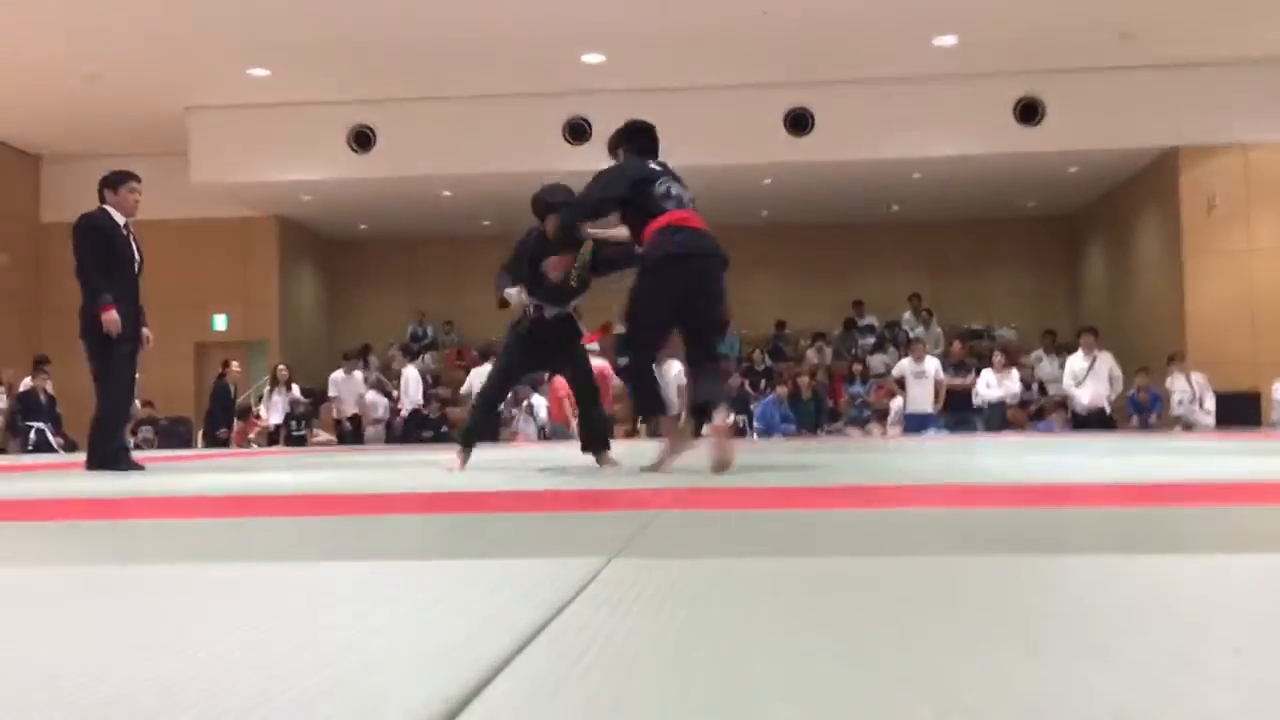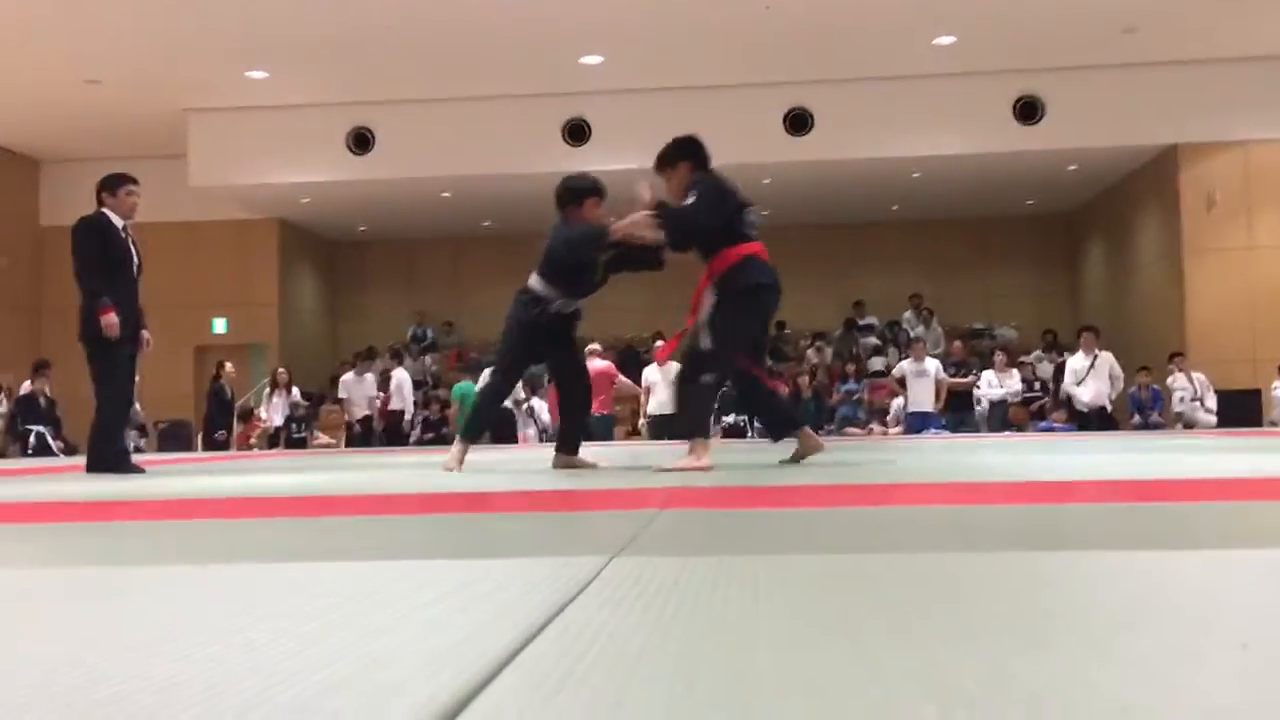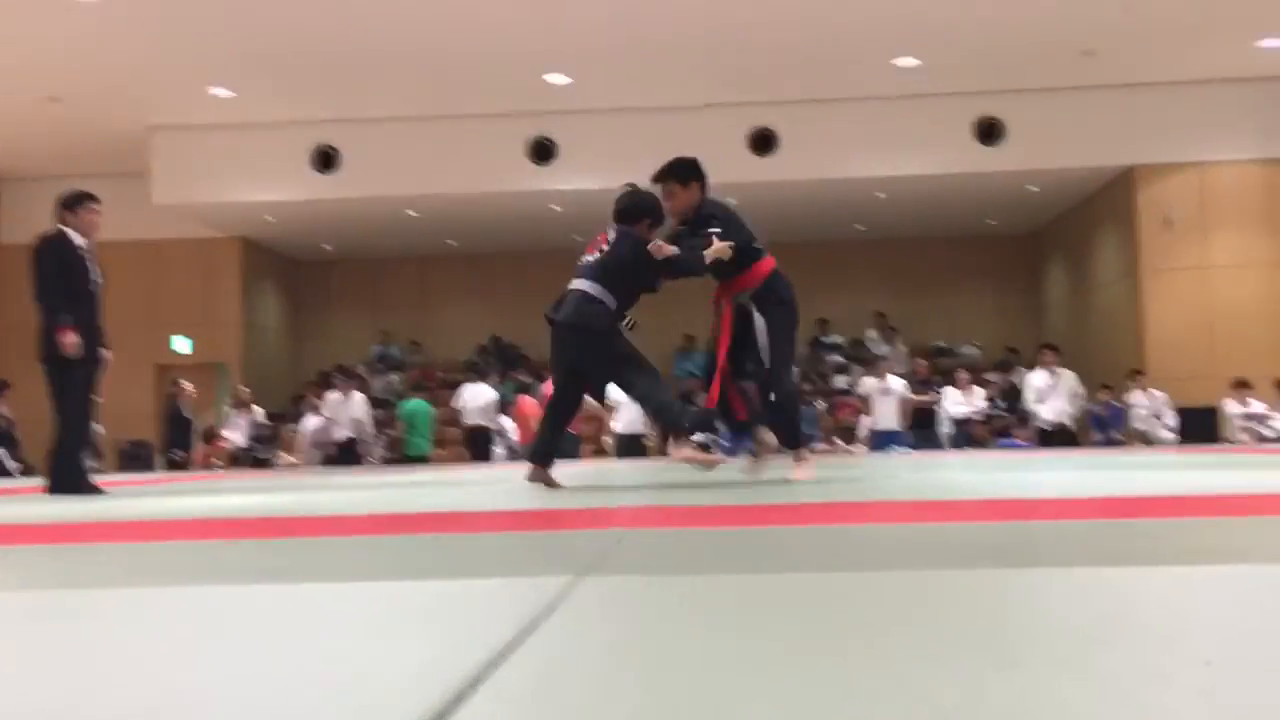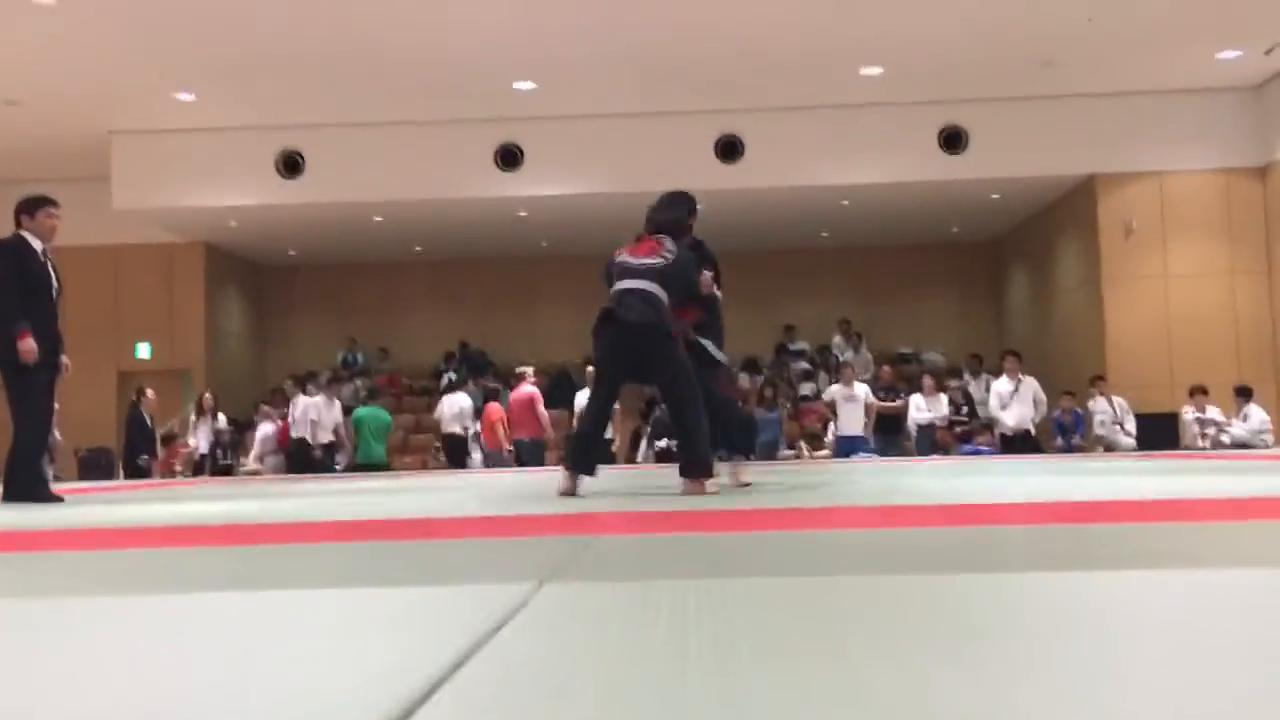
dt=0.3s
person 1, frame 1
left shoulder: (622, 174)
right shoulder: (672, 178)
left elbow: (584, 206)
left wrist: (566, 239)
left hip: (668, 259)
right hip: (704, 256)
left knee: (632, 354)
right knee: (703, 353)
left ankle: (673, 429)
right ankle: (717, 416)
person 1, frame 2
left shoulder: (705, 188)
right shoulder: (718, 191)
left elbow: (685, 225)
right elbow: (683, 238)
left wrist: (655, 206)
left hip: (743, 285)
right hip: (756, 284)
left knee: (700, 363)
right knee: (744, 370)
left ankle: (698, 451)
right ankle: (804, 437)
person 1, frame 3
left shoulder: (713, 216)
right shoulder: (692, 223)
left elbow: (716, 258)
left wrist: (674, 253)
left hip: (767, 296)
right hip: (740, 300)
left knee: (773, 376)
right knee: (721, 374)
left ankle: (800, 456)
right ankle: (761, 434)
person 1, frame 4
left shoulder: (698, 254)
left elbow: (712, 303)
left wrist: (707, 290)
left hip: (700, 330)
left knee: (715, 394)
left ankle: (735, 458)
person 2, frame 1
left shoulder: (128, 233)
right shoulder: (91, 223)
right elbow: (87, 270)
left wrist: (141, 322)
right wrist: (105, 306)
left hip: (126, 325)
right hip: (106, 322)
left knee: (122, 393)
right knee: (113, 390)
left ankle: (108, 454)
right ankle: (109, 453)
person 2, frame 2
left shoulder: (126, 236)
right shoulder: (90, 226)
right elbow: (86, 273)
left wrist: (140, 325)
right wrist: (104, 309)
left hip: (125, 329)
right hip: (105, 325)
left knee: (121, 397)
right knee: (112, 394)
left ankle: (106, 457)
right ankle: (109, 457)
person 2, frame 3
left shoulder: (86, 254)
right shoulder: (51, 245)
right elbow: (47, 292)
left wrist: (101, 343)
right wrist: (65, 329)
left hip: (85, 348)
right hip: (64, 344)
left knee: (80, 415)
right knee: (72, 413)
left ankle: (69, 477)
right ankle: (68, 477)
person 2, frame 4
left shoulder: (44, 260)
left wrist: (59, 350)
left hip: (44, 353)
left knee: (39, 423)
right knee: (30, 421)
right ankle: (26, 485)
person 3, frame 1
right shoulder: (532, 241)
left elbow: (623, 257)
right elbow: (507, 274)
right wrist: (511, 294)
left hip: (563, 326)
right hip: (530, 325)
left knee: (586, 386)
right knee: (496, 384)
left ankle: (599, 449)
right ankle: (465, 448)
person 3, frame 2
left shoulder: (605, 239)
right shoulder: (569, 233)
left elbow: (642, 257)
right elbow: (581, 247)
right wrist: (626, 226)
left hip: (560, 320)
right hip: (531, 316)
left knee: (577, 386)
right knee: (502, 382)
left ankle: (567, 452)
right ankle: (463, 442)
person 3, frame 3
left shoulder: (606, 243)
right shoulder: (632, 239)
left elbow: (642, 278)
right elbow: (671, 268)
right wrist: (709, 254)
left hip: (570, 321)
right hip: (595, 321)
left knee: (565, 397)
right knee: (642, 378)
left ankle: (539, 465)
right ankle: (681, 444)
person 3, frame 4
left shoulder: (623, 253)
right shoulder: (682, 254)
left elbow: (610, 278)
right elbow: (695, 291)
right wrist: (707, 288)
left hip: (611, 323)
right hip: (652, 325)
left knee: (599, 401)
right knee: (685, 397)
left ankle: (573, 474)
right ankle: (695, 476)
